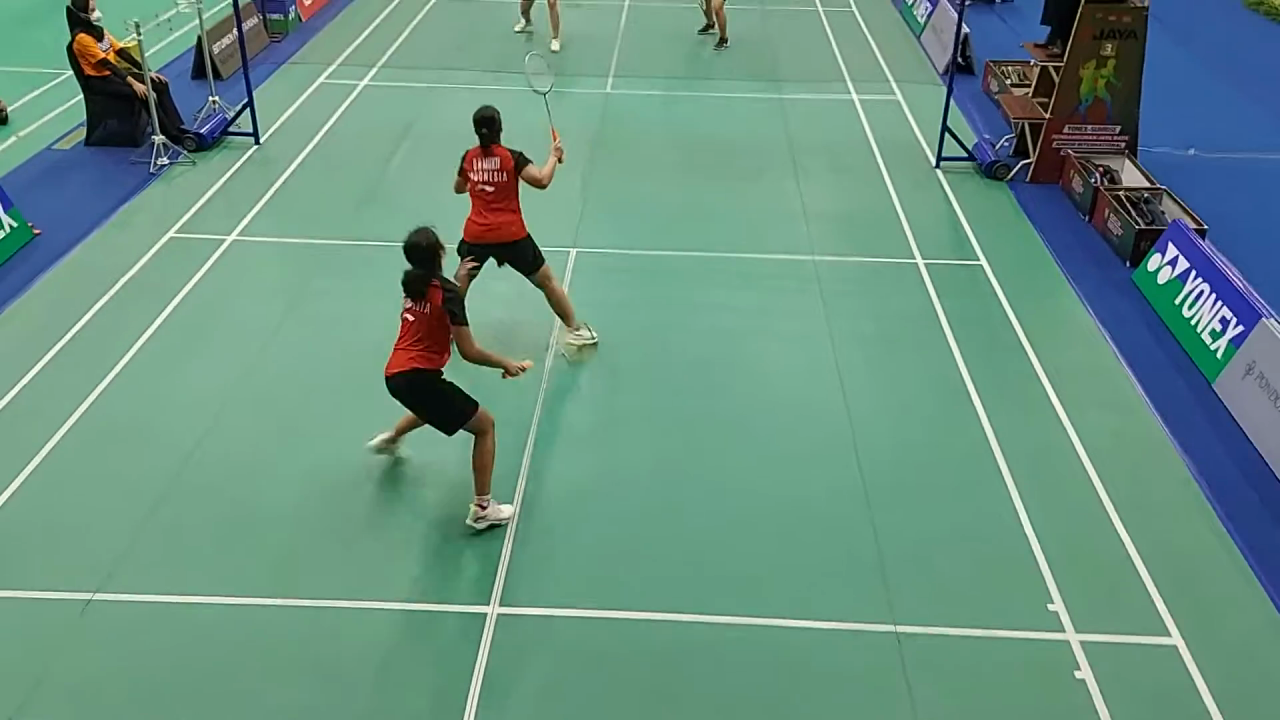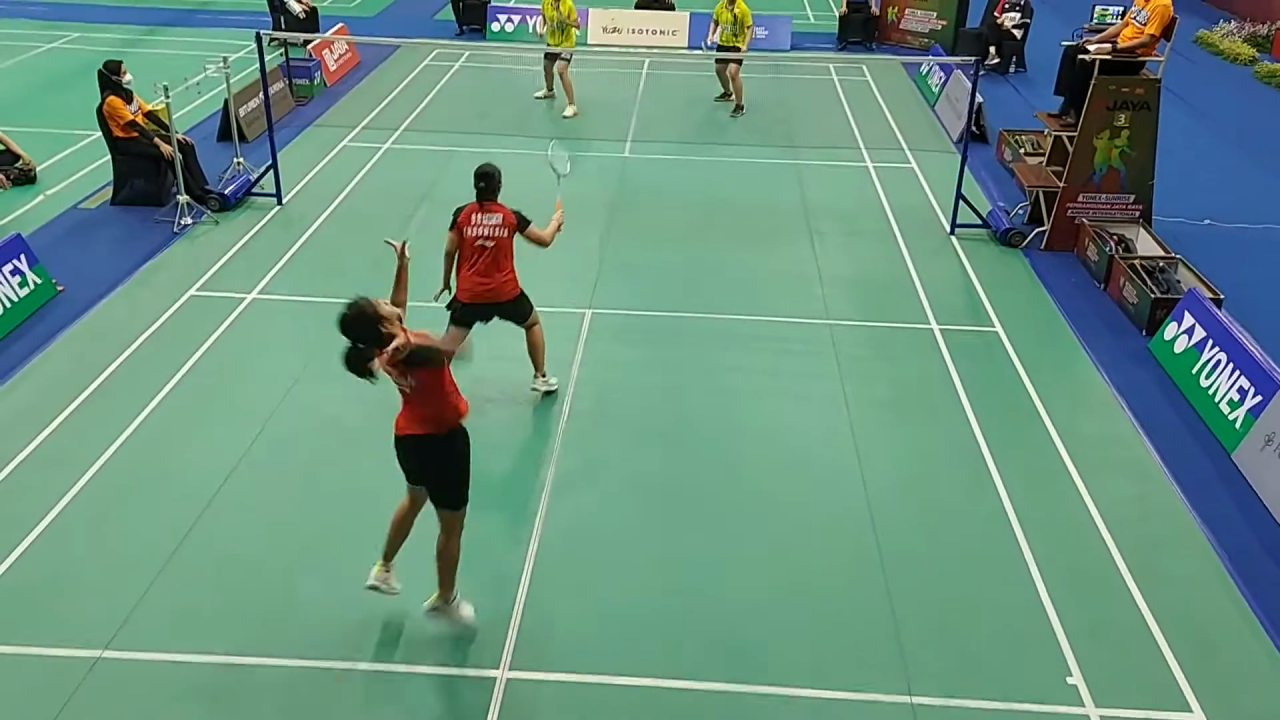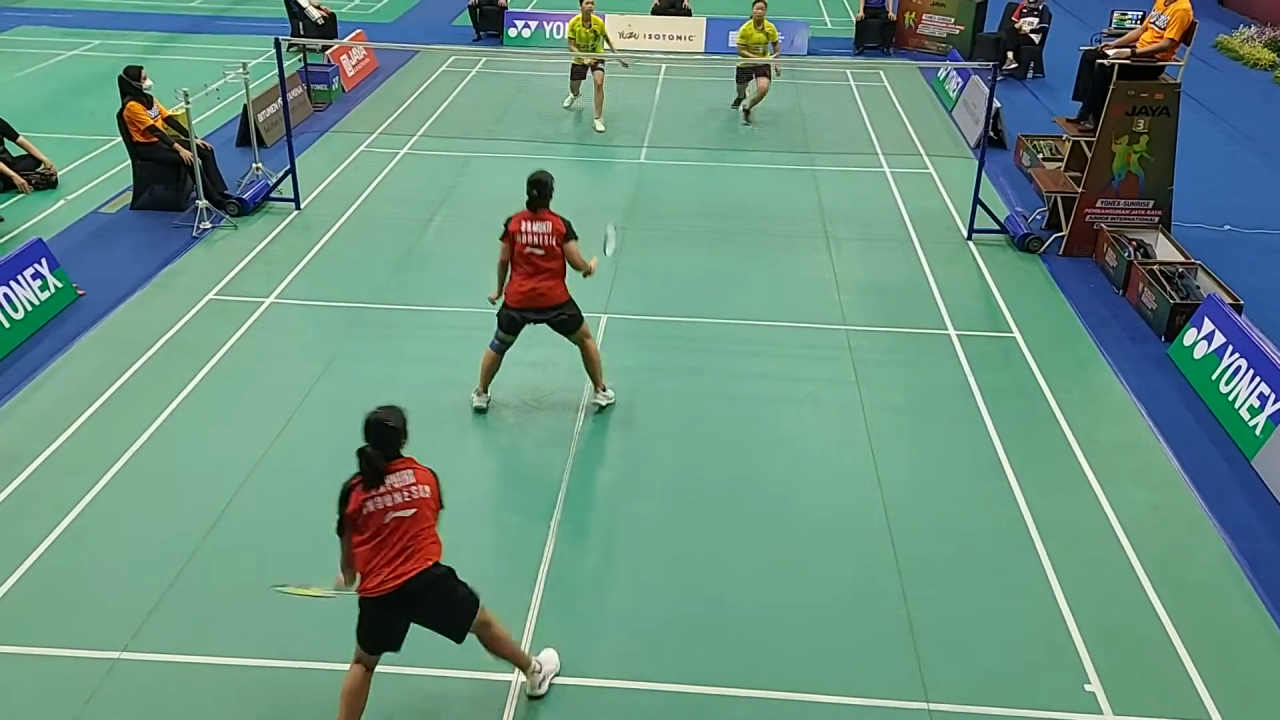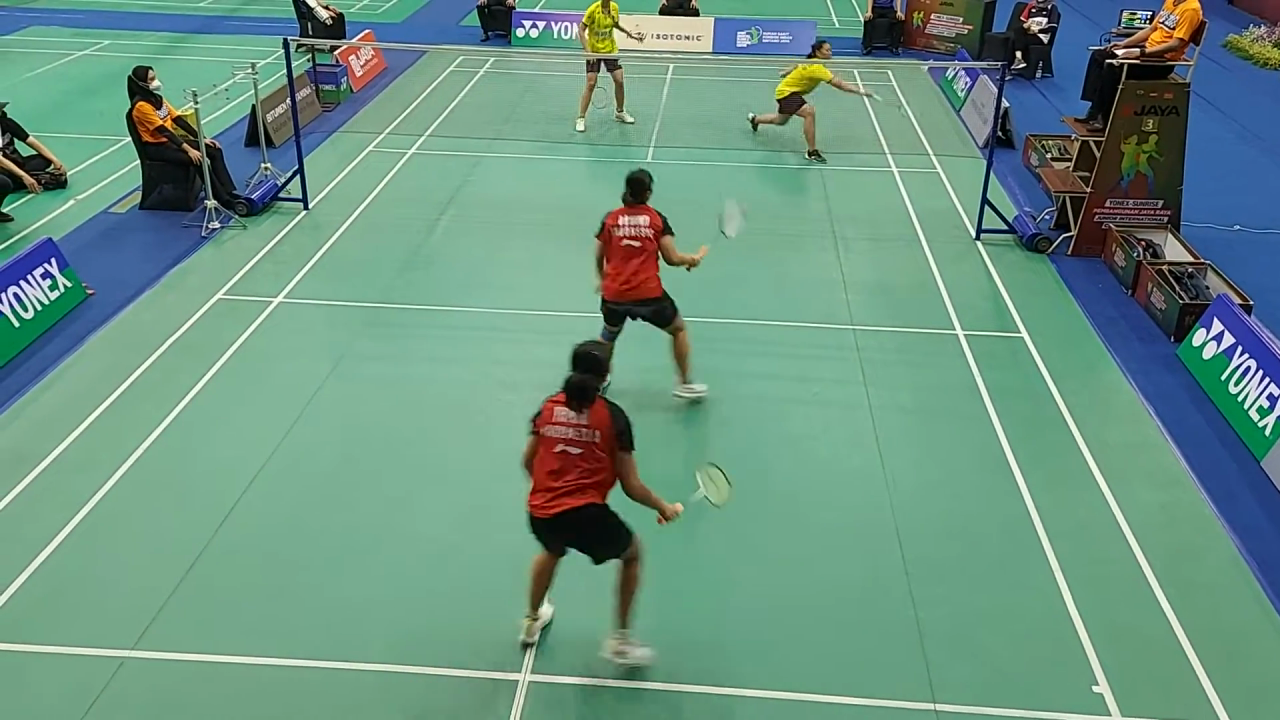
dt=0.5s
person 1, frame 1
left shoulder: (415, 286)
right shoulder: (449, 296)
right elbow: (468, 351)
left wrist: (460, 283)
right wrist: (508, 365)
left hip: (396, 377)
right hip: (418, 379)
left knee: (438, 407)
right knee: (485, 426)
left ankle: (389, 439)
right ankle: (482, 508)
person 1, frame 2
left shoulder: (384, 347)
right shoulder: (417, 353)
left elbow: (396, 305)
right elbow: (439, 351)
left wrist: (402, 265)
left hip: (410, 436)
right hip: (439, 440)
left knee: (414, 500)
right knee: (452, 523)
left ankle: (383, 570)
right ankle: (445, 599)
person 1, frame 3
left shoulder: (352, 490)
right shoulder: (424, 476)
left elbow: (348, 558)
left wrist: (348, 579)
left hip: (379, 595)
right hip: (429, 582)
left knee: (363, 663)
right knee: (483, 623)
right ankle: (534, 672)
person 1, frame 4
left shoulder: (549, 406)
right shoulder: (613, 416)
left elbow: (528, 459)
right elbow: (631, 486)
right wrist: (663, 508)
left hip: (541, 512)
right hip: (585, 513)
left knee: (551, 552)
right knee: (631, 554)
left ankle: (531, 622)
right ankle: (621, 642)
person 2, frame 1
left shoulder: (469, 157)
right shoulder: (512, 157)
left elbow: (458, 188)
right elbow: (542, 181)
right wrist: (554, 157)
left hip: (476, 237)
right hip: (511, 236)
right knee: (546, 281)
right ankle: (576, 330)
person 2, frame 2
left shoulder: (462, 214)
right shoulder: (511, 216)
left elbow: (449, 251)
right elbow: (544, 240)
left wrist: (446, 281)
right wrist: (555, 221)
left hip: (469, 294)
right hip: (505, 293)
left knee: (450, 341)
right knee: (532, 324)
right ankle: (541, 378)
person 2, frame 3
left shoulder: (513, 222)
right shoulder: (560, 224)
left elbow: (503, 261)
right elbow: (577, 264)
left wrist: (499, 290)
right wrist: (590, 265)
left hip: (517, 299)
right hip: (554, 300)
left knee: (498, 346)
right knee: (585, 339)
left ankle: (481, 394)
right ankle: (600, 391)
person 2, frame 4
left shoulder: (611, 218)
right shoulder: (657, 219)
left elbow: (600, 256)
right elbow: (672, 258)
left wrist: (603, 278)
right wrist: (693, 259)
left hip: (614, 293)
right hip: (648, 294)
left knee: (609, 334)
right knee: (678, 330)
right ankle: (685, 384)
